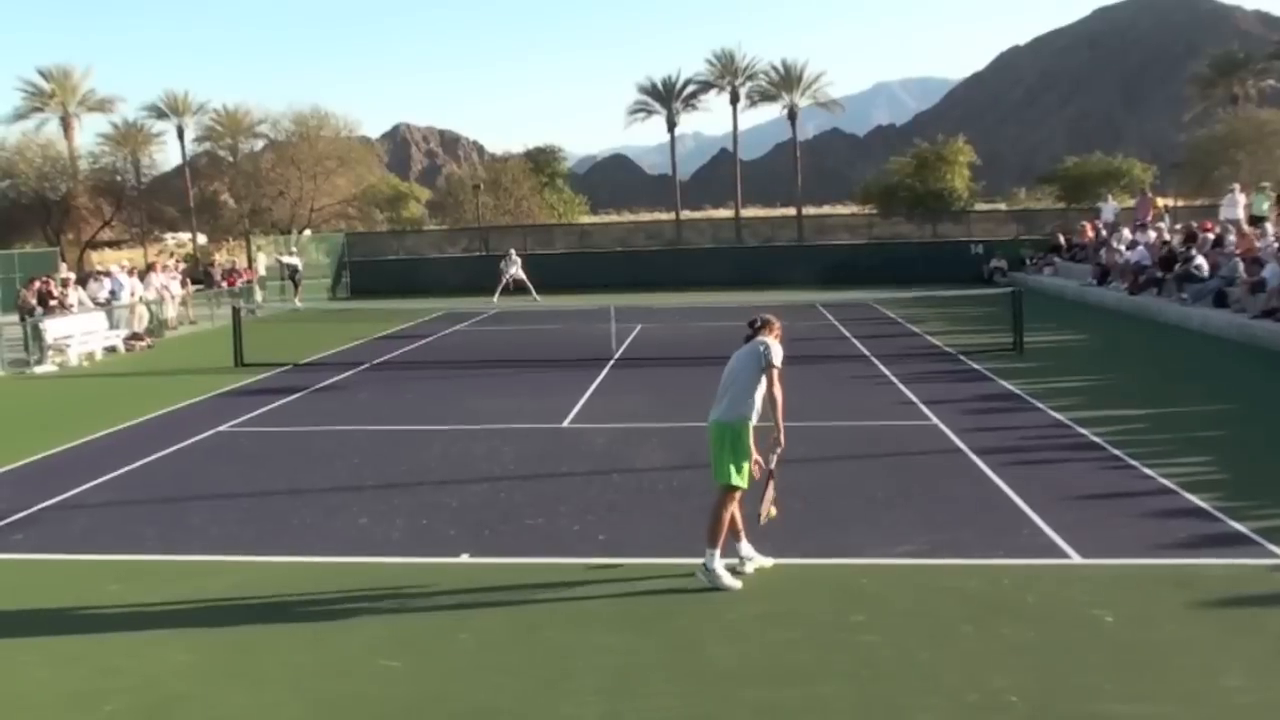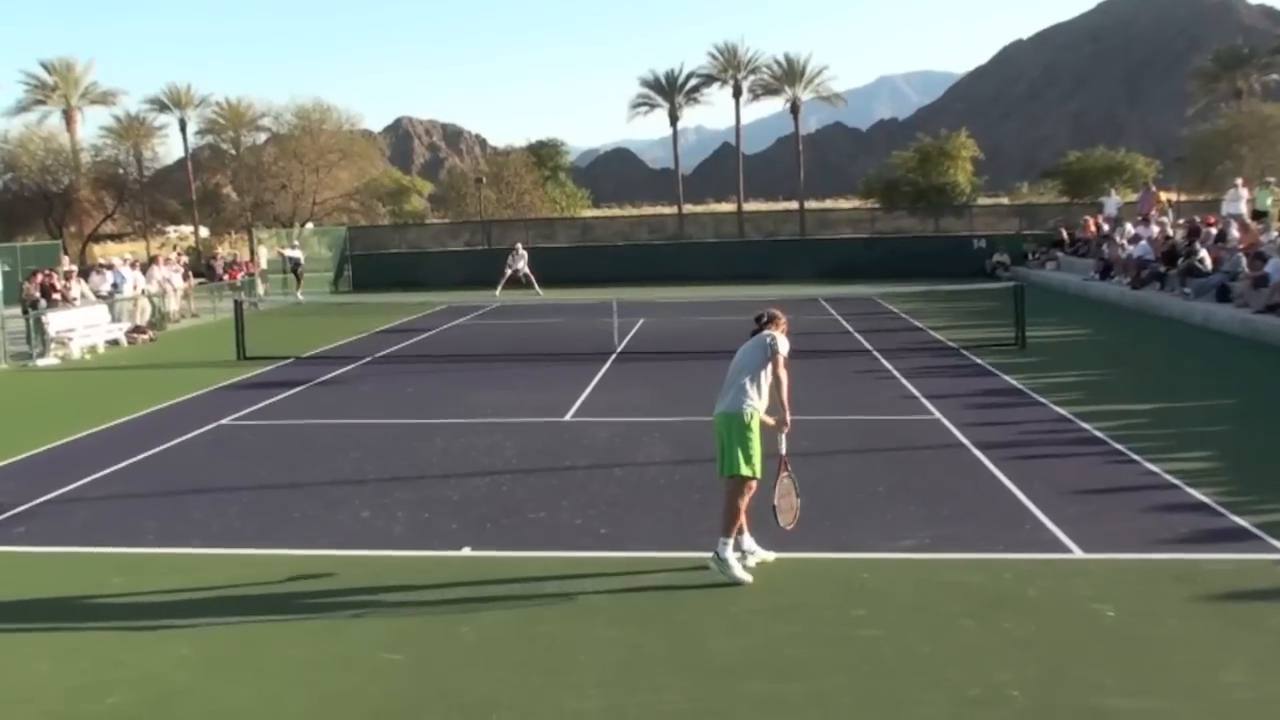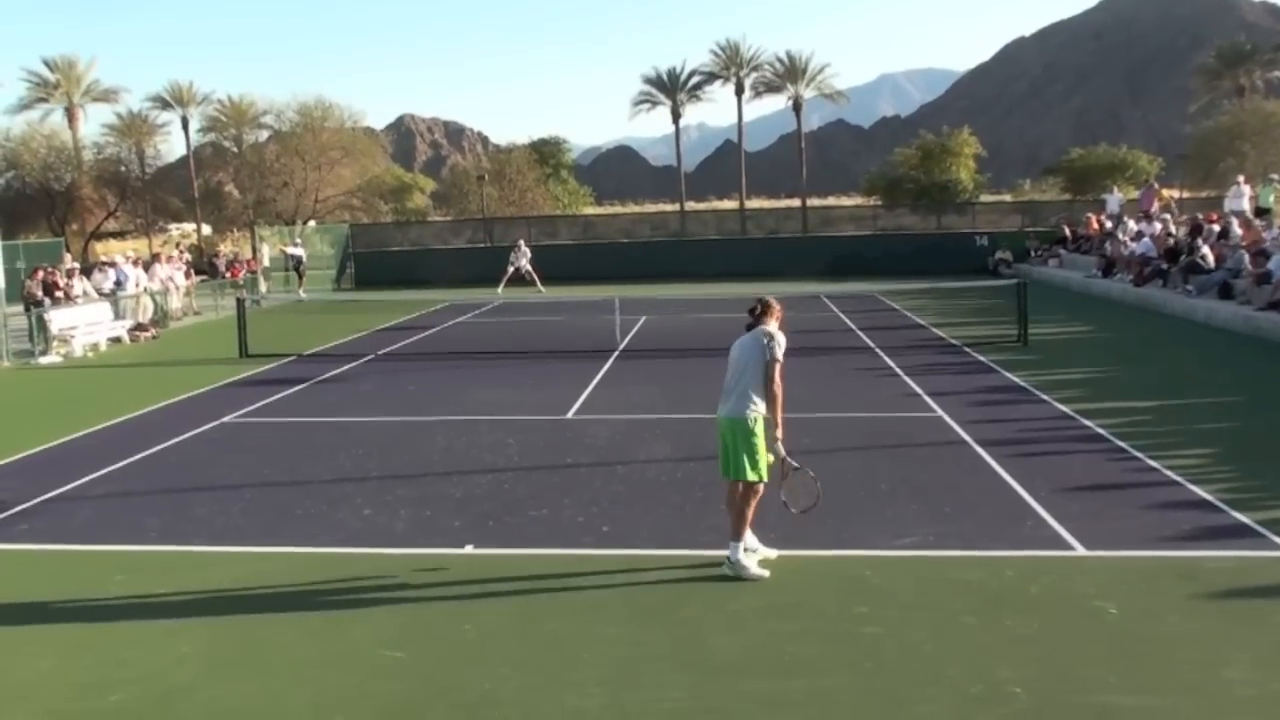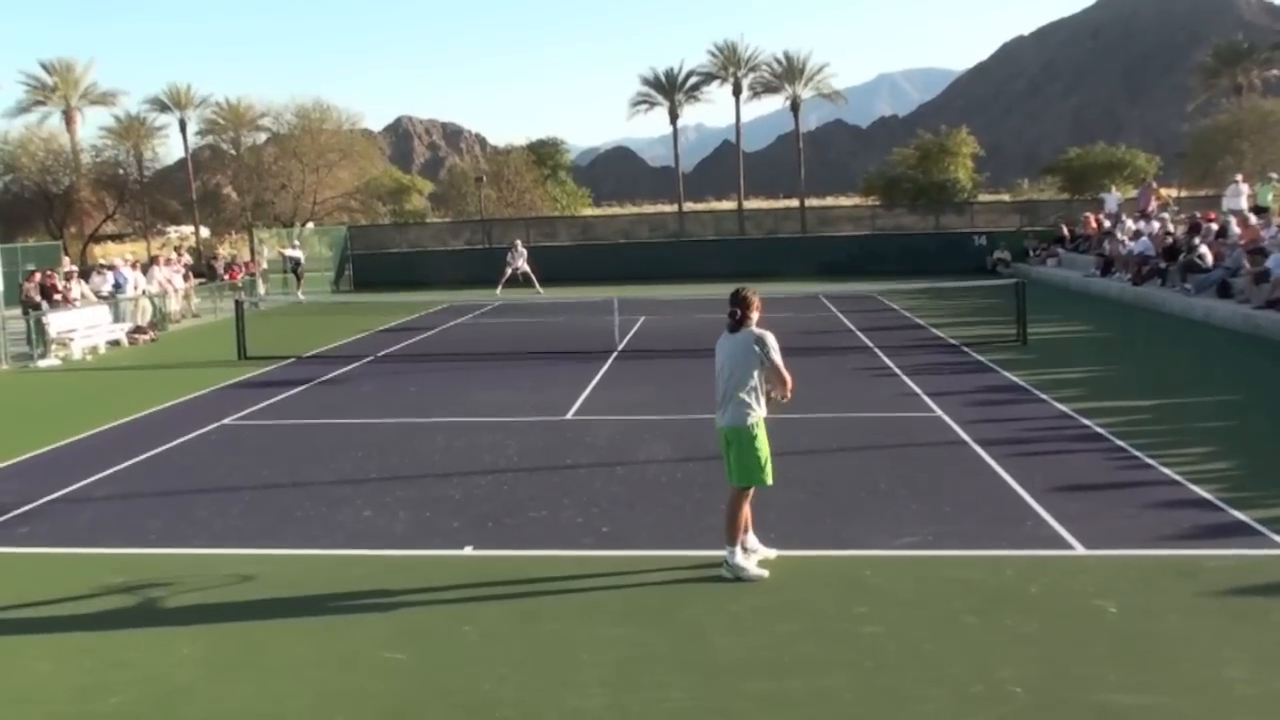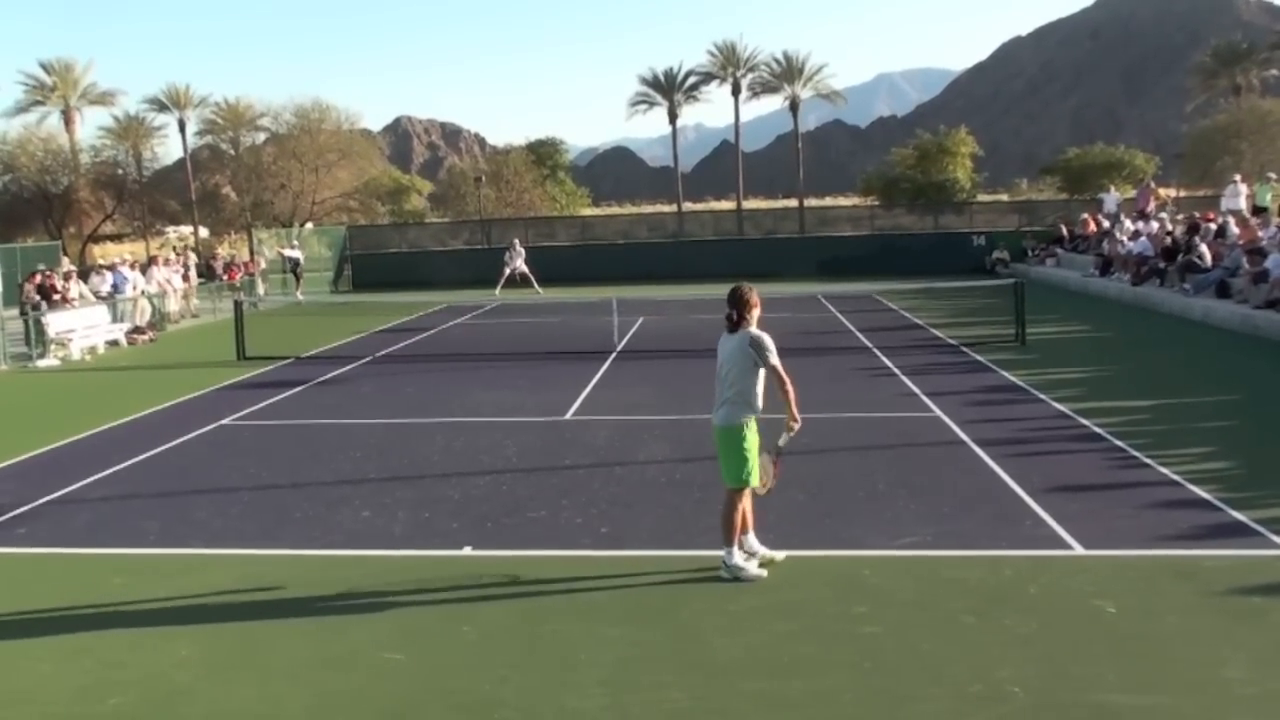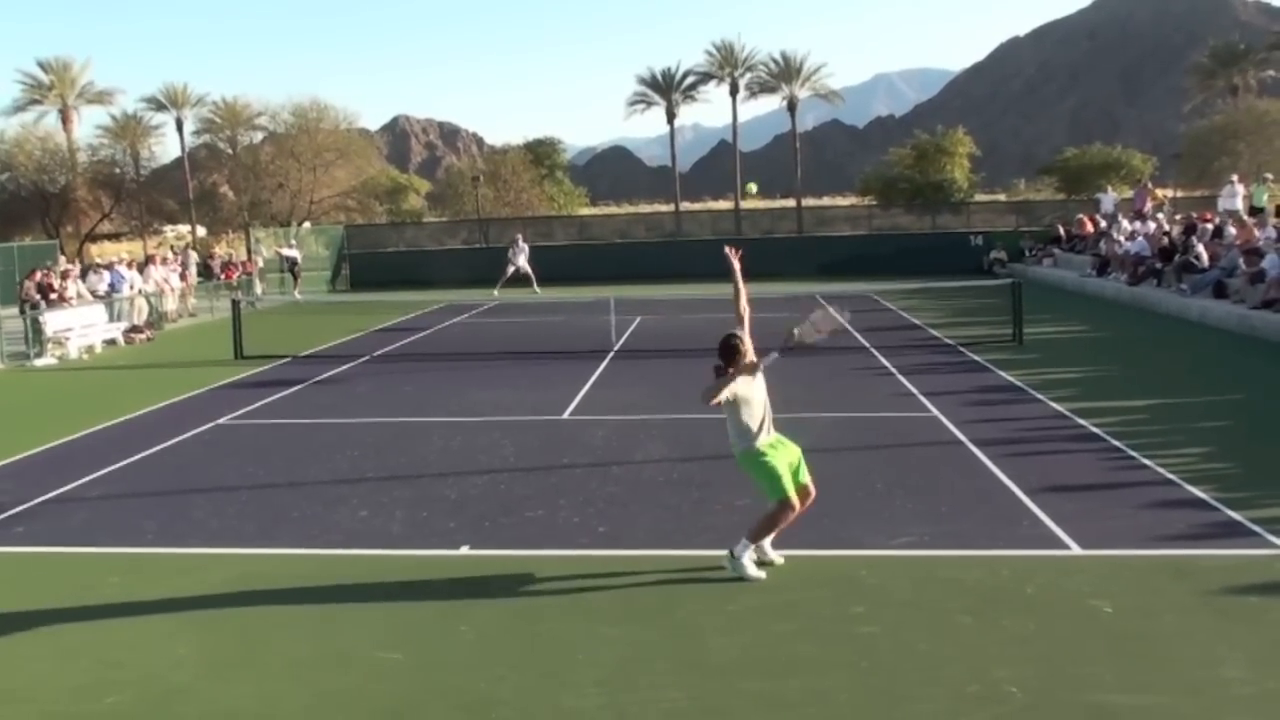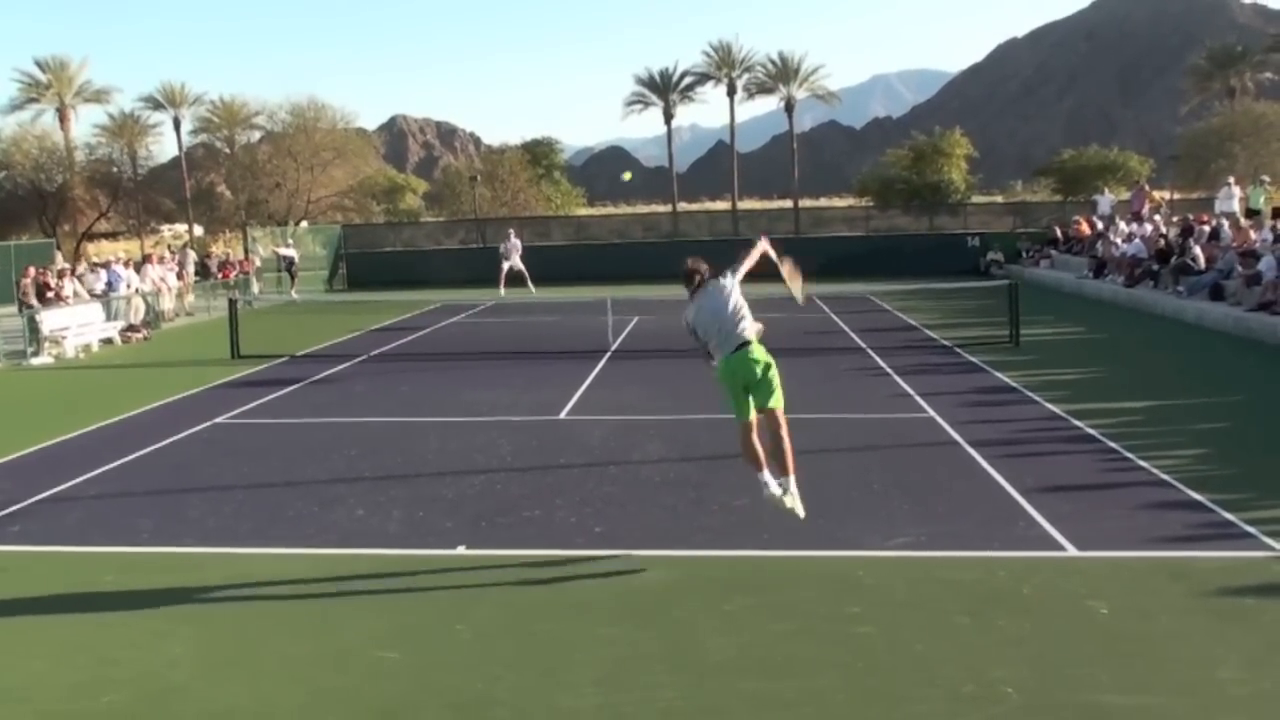
dt=0.4s
person 1, frame 1
left shoulder: (744, 352)
right shoulder: (770, 347)
right elbow: (773, 388)
left wrist: (752, 451)
right wrist: (779, 429)
left hip: (720, 422)
right hip: (733, 425)
left knee: (732, 491)
right knee: (729, 493)
left ankle: (746, 553)
right ankle: (711, 564)
person 1, frame 2
left shoulder: (750, 346)
right shoulder: (776, 339)
right elbow: (778, 371)
left wrist: (770, 421)
right wrist: (785, 410)
left hip: (724, 414)
right hip: (741, 415)
left knee: (735, 484)
right knee: (745, 484)
left ankle: (747, 547)
right ankle: (723, 553)
person 1, frame 3
left shoulder: (742, 342)
right shoulder: (774, 336)
right elbow: (773, 384)
right wrist: (777, 424)
left hip: (726, 415)
right hip: (745, 417)
left knee: (736, 485)
right knee: (753, 487)
left ankle: (748, 544)
right ankle: (735, 557)
person 1, frame 4
left shoulder: (723, 340)
right shoulder: (761, 338)
right elbow: (784, 380)
right wrist: (784, 392)
left hip: (726, 421)
right hip: (746, 422)
left knee: (743, 489)
right knee: (742, 491)
left ankle: (749, 545)
right ankle: (733, 559)
person 1, frame 5
left shoulder: (727, 338)
right shoulder: (757, 339)
right elbow: (783, 381)
right wrist: (793, 414)
left hip: (725, 420)
right hip: (738, 423)
left knee: (744, 487)
right knee: (737, 492)
left ankle: (750, 547)
right ankle: (731, 560)
person 1, frame 6
left shoulder: (748, 366)
right shoulder: (730, 381)
left elbow: (741, 308)
right elbow: (709, 398)
left wrist: (736, 271)
right wrist: (734, 377)
left hip: (772, 441)
right hip: (755, 451)
left knee: (806, 494)
right knee: (789, 505)
left ankle: (760, 545)
right ankle: (740, 553)
person 1, frame 7
left shoulder: (691, 315)
right shoulder: (723, 283)
left elbow: (711, 355)
right elbow: (751, 255)
right wrist: (764, 246)
left hip: (728, 370)
right hip: (752, 356)
left knee: (747, 428)
right knee: (776, 422)
left ankle: (767, 482)
right ankle: (789, 488)
